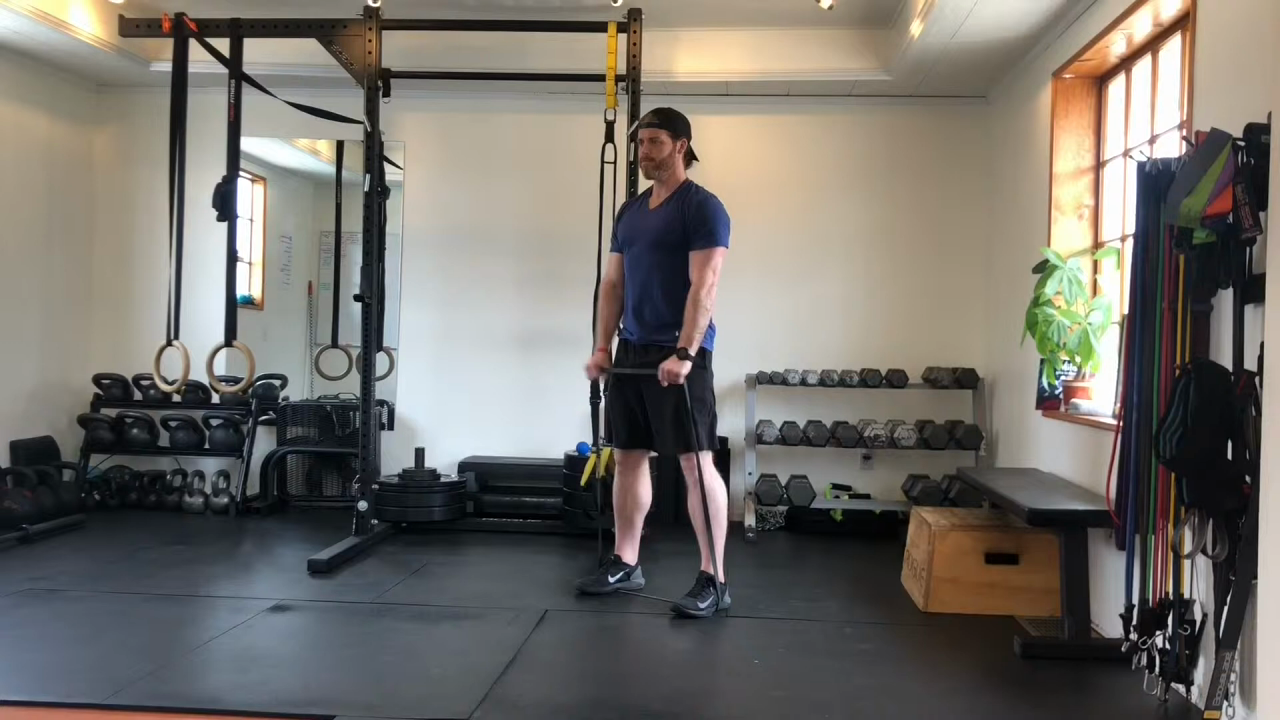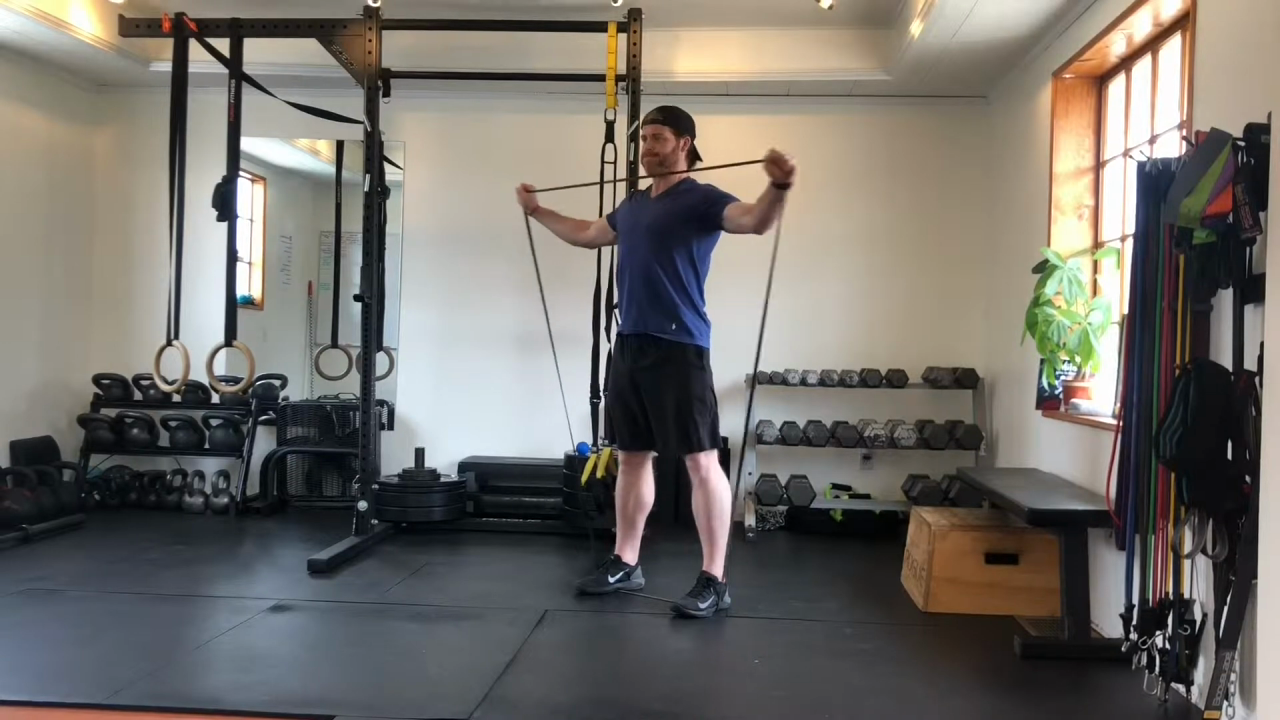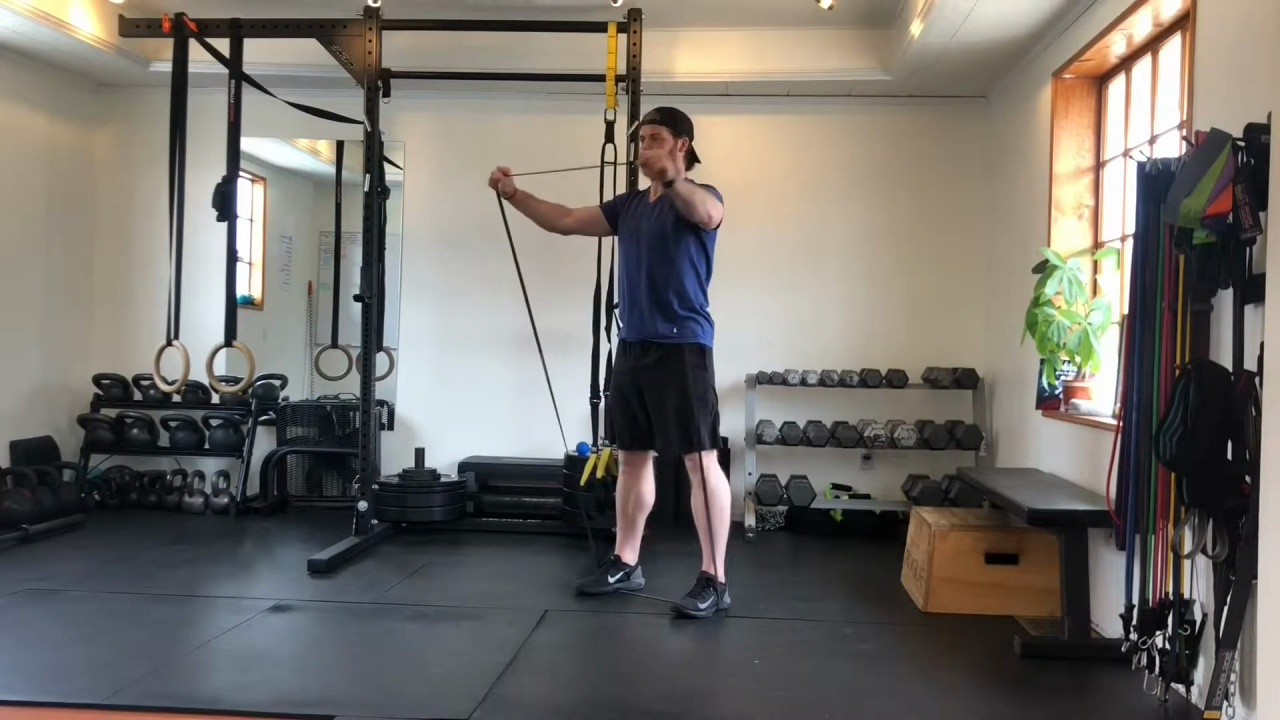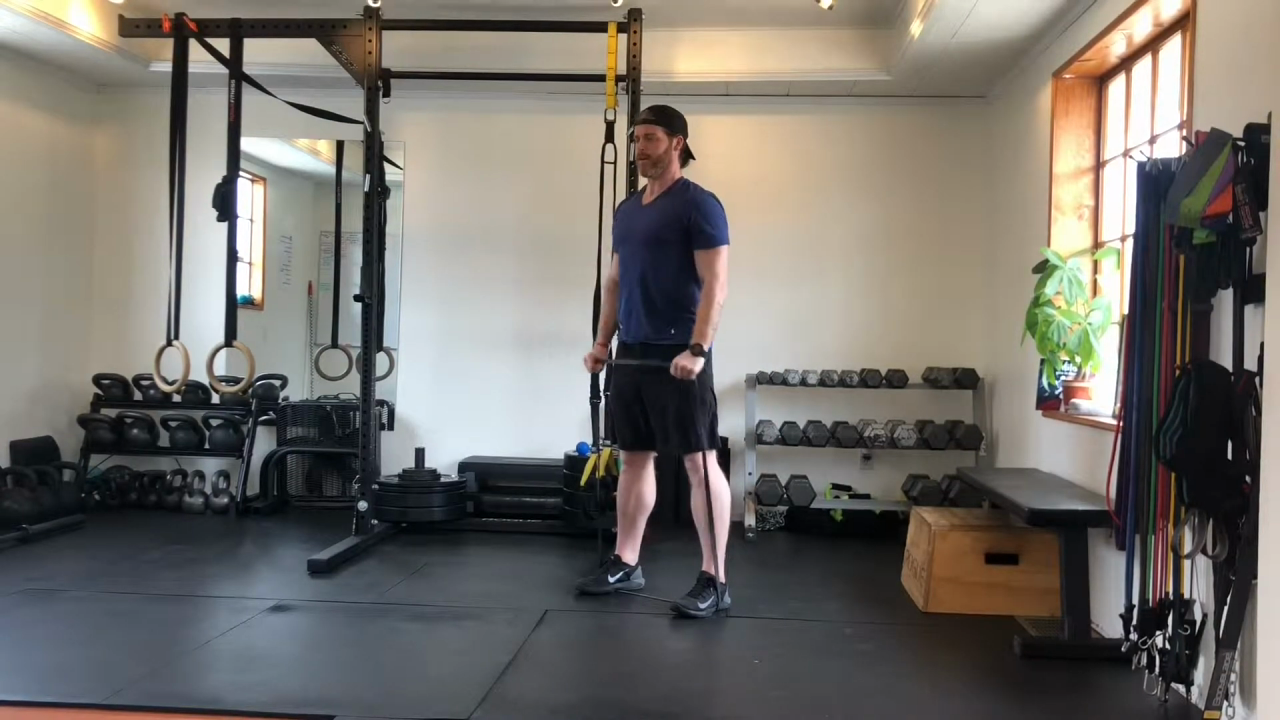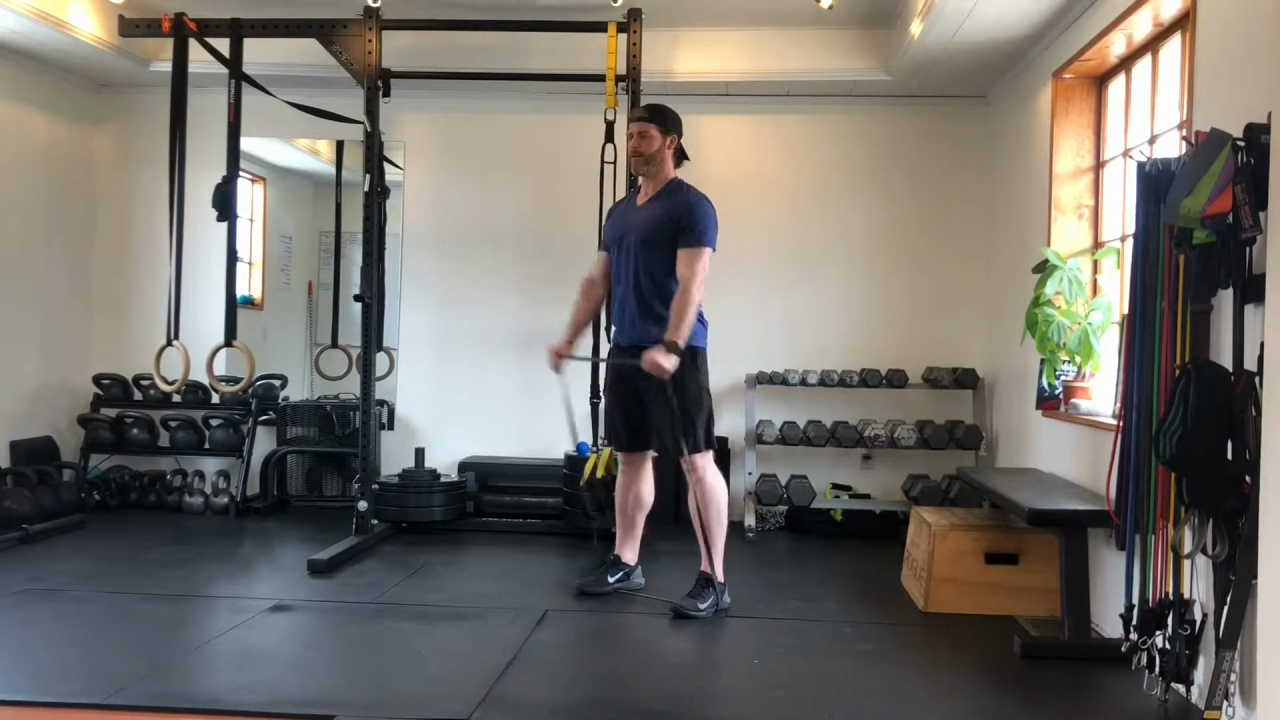
dt=1s
person 1, frame 1
left shoulder: (702, 207)
right shoulder: (630, 210)
left elbow: (703, 286)
right elbow: (613, 282)
left wrist: (686, 352)
right wrist: (601, 344)
left hip: (680, 355)
right hip: (632, 350)
left knee: (695, 462)
right knee: (627, 458)
left ankle: (713, 579)
right ankle: (624, 562)
person 1, frame 2
left shoulder: (698, 199)
right shoulder: (634, 203)
left elbow: (753, 219)
right elbow: (587, 235)
left wrist: (777, 186)
right wrist: (537, 212)
left hip: (679, 347)
right hip: (629, 345)
left knee: (700, 460)
right knee: (632, 457)
left ankle: (714, 581)
right ankle: (624, 563)
person 1, frame 3
left shoulder: (699, 197)
right shoulder: (629, 205)
left elbow: (708, 212)
right elbow: (565, 220)
left wrist: (671, 179)
right wrist: (514, 194)
left hip: (682, 346)
right hip: (632, 346)
left knee: (700, 460)
right knee: (632, 457)
left ankle: (714, 580)
right ankle: (625, 563)
person 1, frame 4
left shoulder: (698, 204)
right shoulder: (627, 209)
left elbow: (715, 283)
left wrist: (698, 349)
right wrist: (602, 341)
left hip: (677, 353)
right hip: (632, 351)
left knee: (699, 461)
right knee: (633, 458)
left ankle: (713, 580)
right ankle: (625, 563)
person 1, frame 5
left shoulder: (691, 206)
right shoulder: (619, 211)
left elbow: (692, 283)
right elbow: (599, 279)
left wrist: (671, 346)
right wrist: (570, 338)
left hip: (672, 354)
right hip: (625, 350)
left knee: (696, 461)
right knee: (630, 457)
left ankle: (712, 578)
right ankle: (624, 562)
